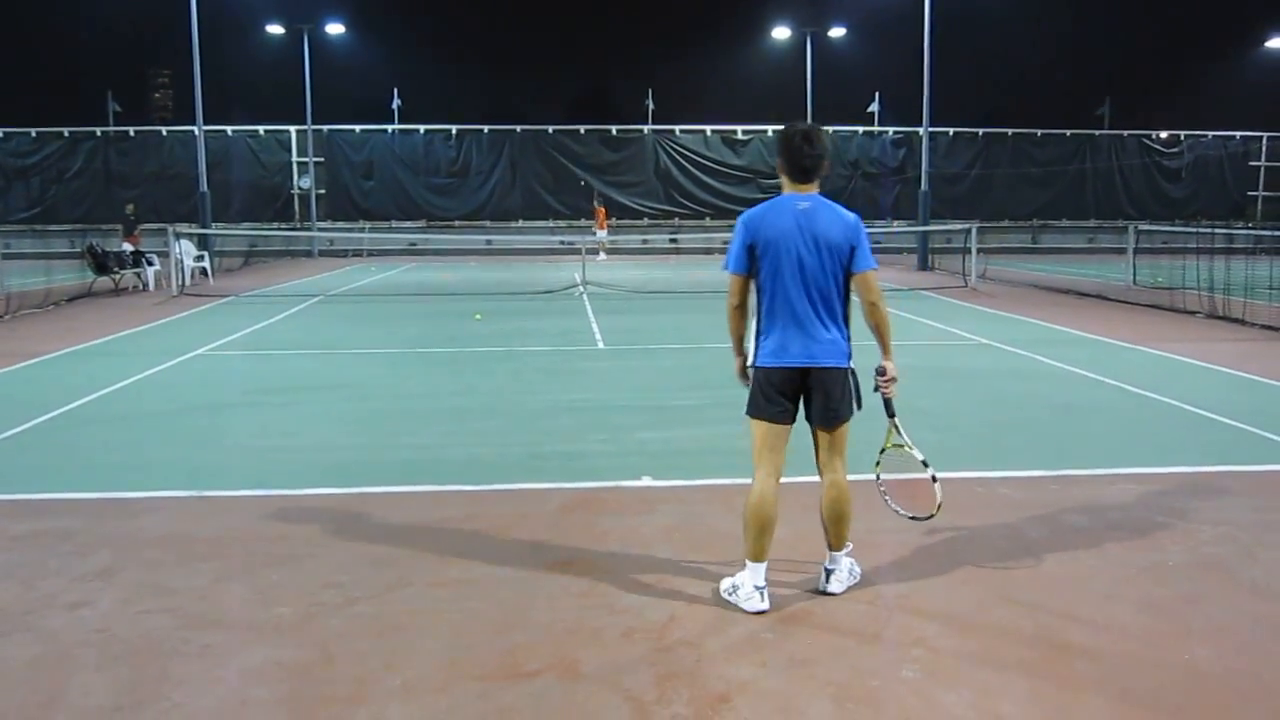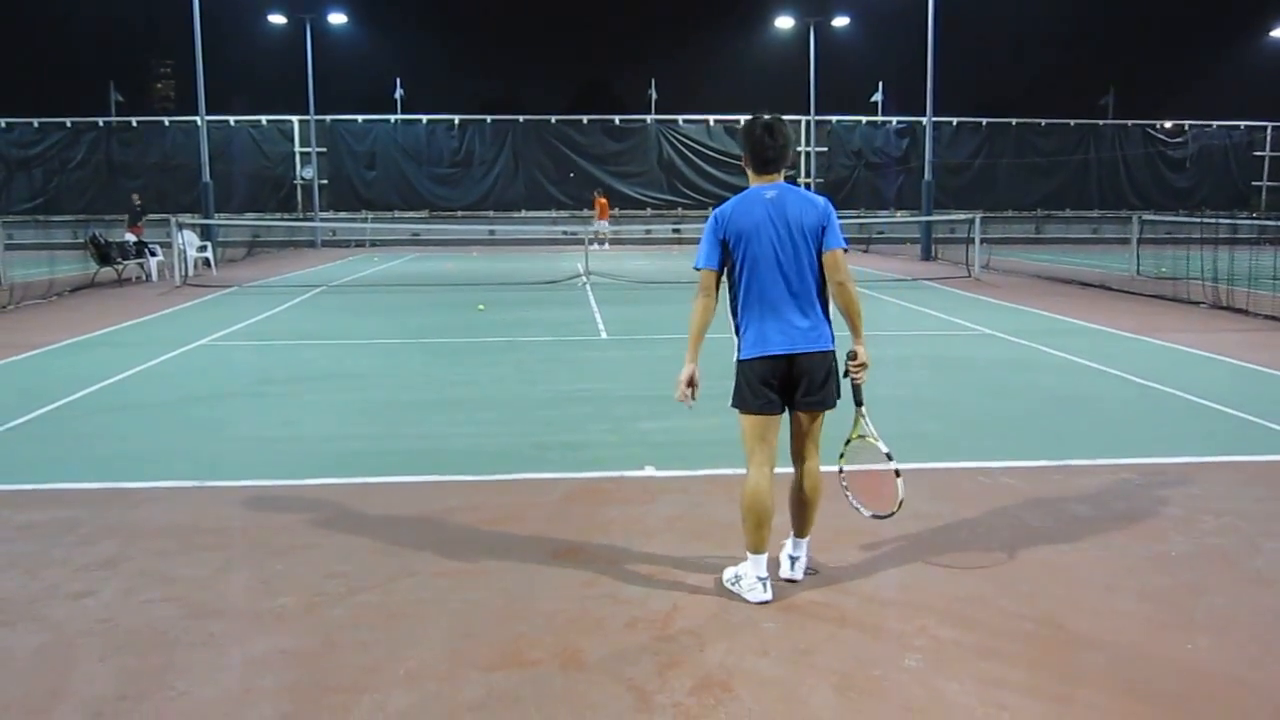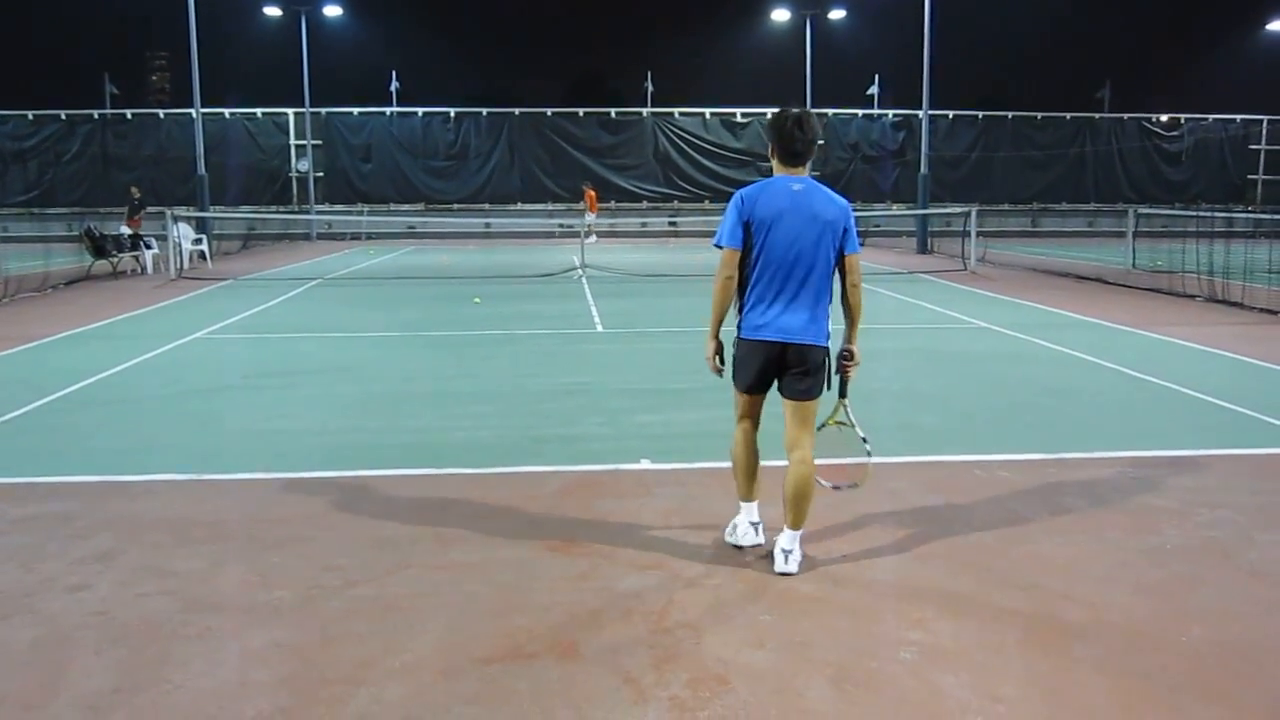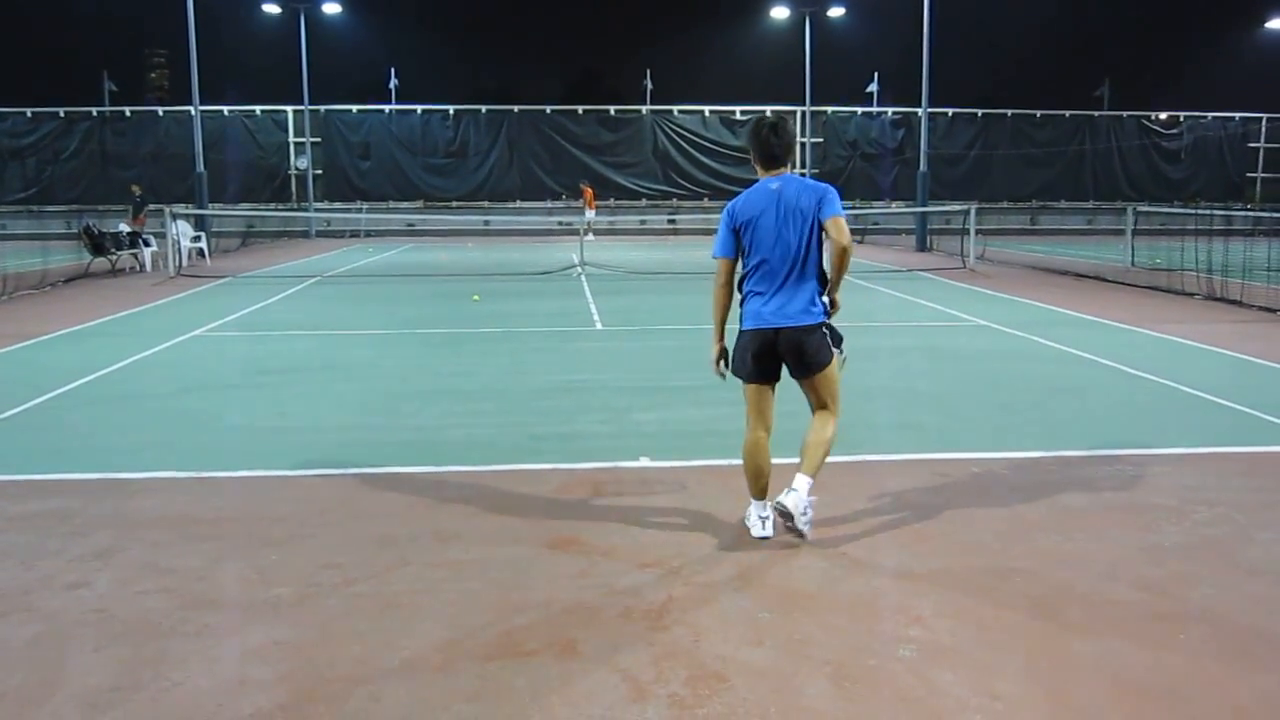
dt=0.5s
person 1, frame 1
left shoulder: (753, 222)
right shoulder: (847, 223)
left elbow: (737, 301)
right elbow: (871, 299)
left wrist: (739, 353)
right wrist: (887, 356)
left hip: (773, 362)
right hip: (830, 362)
left knee: (765, 474)
right knee: (832, 472)
left ankle: (752, 582)
right ankle: (838, 567)
person 1, frame 2
left shoulder: (725, 217)
right shoulder: (818, 208)
left elbow: (706, 293)
right elbow: (840, 281)
left wrist: (690, 360)
right wrist: (859, 340)
left hip: (758, 354)
right hip: (815, 351)
left knee: (760, 464)
right knee: (807, 458)
left ankle: (756, 573)
right ankle: (797, 553)
person 1, frame 3
left shoulder: (747, 200)
right shoulder: (838, 208)
left elbow: (728, 274)
right elbow: (852, 282)
left wrist: (714, 334)
right wrist: (852, 339)
left hip: (756, 336)
right hip: (810, 340)
left knee: (746, 426)
right knee: (800, 444)
left ankle: (748, 521)
right ankle: (789, 545)
person 1, frame 4
left shoulder: (737, 208)
right shoulder: (819, 194)
left elbow: (723, 280)
right elbow: (842, 242)
left wrist: (717, 338)
right wrist: (832, 290)
left hip: (755, 327)
right hip: (807, 323)
left knee: (758, 426)
right knee: (826, 411)
left ankle: (760, 512)
right ankle: (799, 491)
